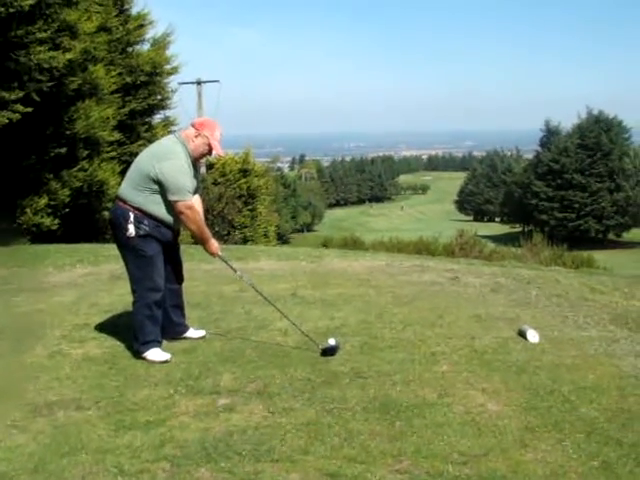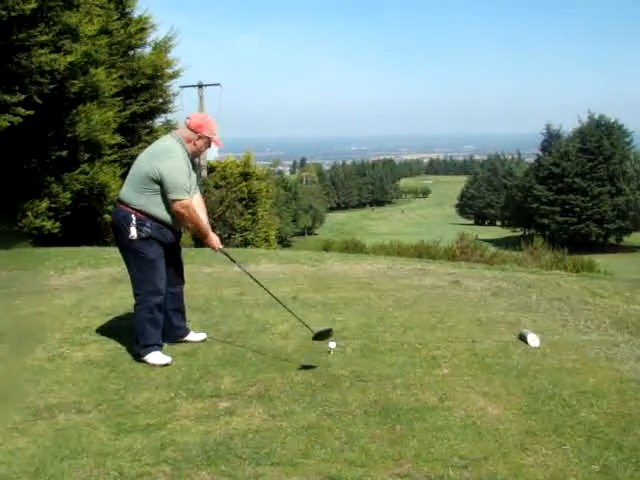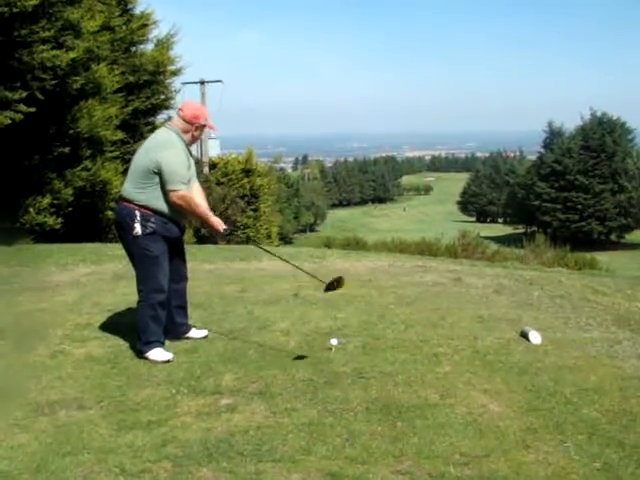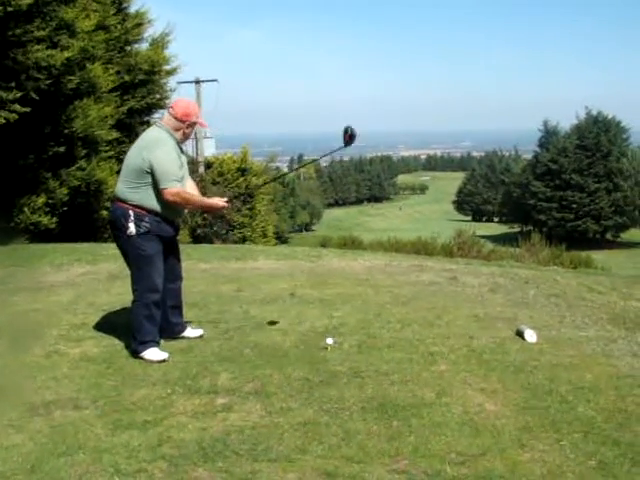
dt=0.3s
person 1, frame 1
left shoulder: (186, 155)
right shoulder: (173, 159)
left elbow: (194, 198)
right elbow: (185, 209)
left wrist: (203, 235)
right wrist: (207, 240)
left hip: (159, 224)
right hip: (136, 223)
left knee: (172, 278)
right knee: (150, 285)
left ankle: (174, 327)
right ankle: (147, 344)
person 1, frame 2
left shoulder: (181, 153)
right shoulder: (172, 158)
left elbow: (194, 195)
right elbow: (182, 206)
left wrist: (207, 230)
right wrist: (206, 236)
left hip: (161, 227)
right hip: (138, 227)
left knee: (173, 281)
right knee: (152, 288)
left ankle: (175, 330)
right ankle: (147, 347)
person 1, frame 3
left shoulder: (176, 142)
right shoulder: (170, 148)
left elbow: (192, 185)
right elbow: (179, 196)
left wrist: (209, 216)
right wrist: (208, 219)
left hip: (164, 223)
right hip: (143, 222)
left knee: (176, 278)
right knee: (155, 285)
left ankle: (177, 327)
right ankle: (149, 344)
person 1, frame 4
left shoulder: (166, 140)
right shoulder: (161, 147)
left elbow: (185, 180)
right elbow: (173, 193)
left wrist: (203, 203)
right wrist: (207, 203)
left hip: (158, 222)
right hip: (137, 222)
left knee: (170, 277)
right knee: (149, 284)
left ankle: (171, 326)
right ankle: (144, 343)
